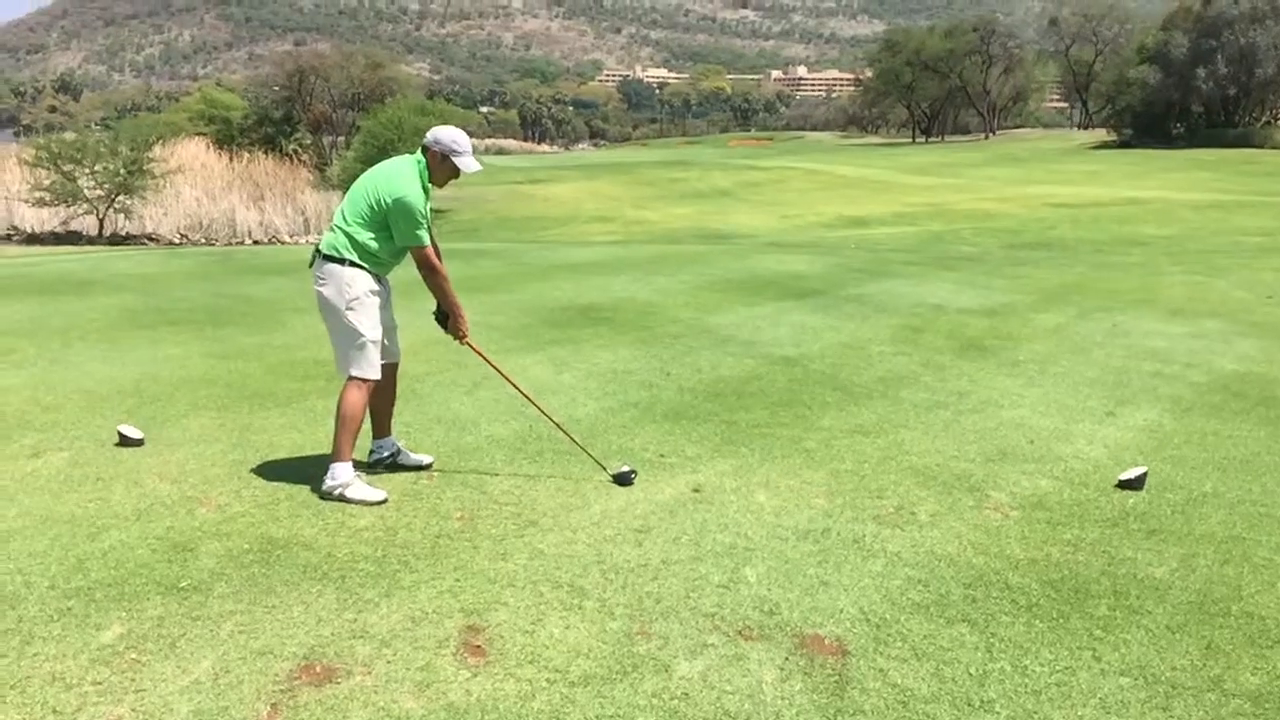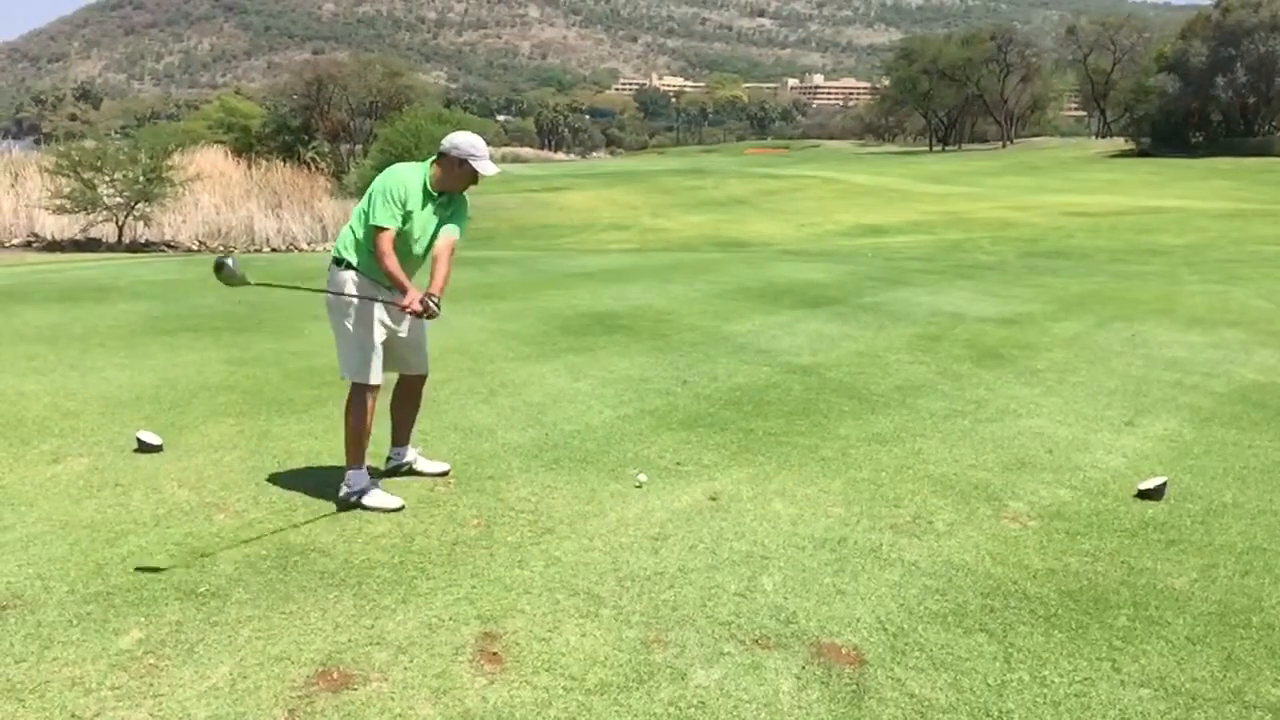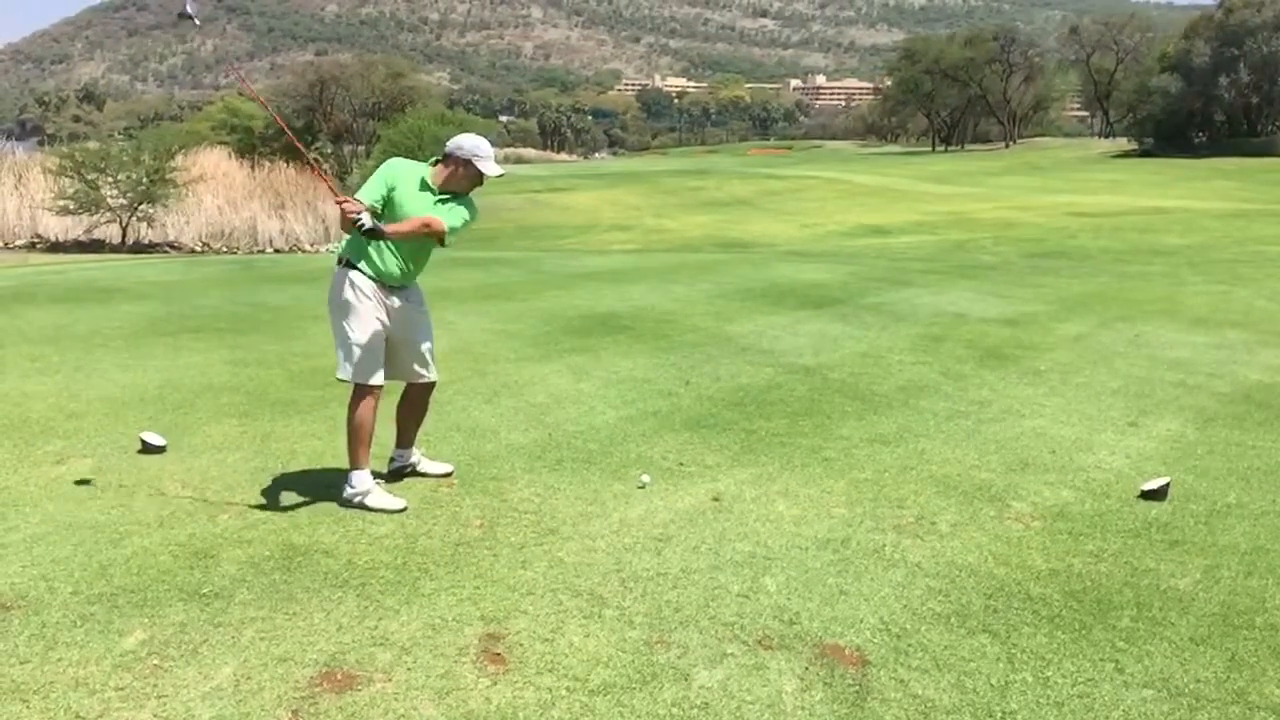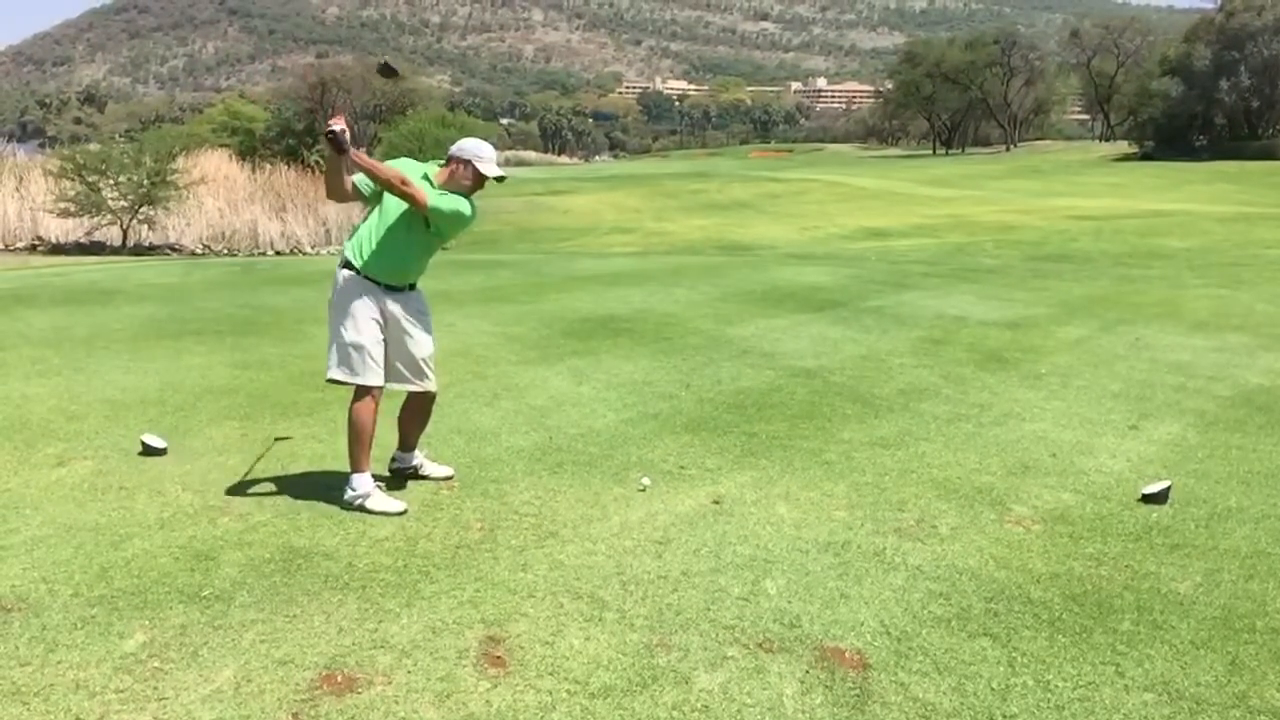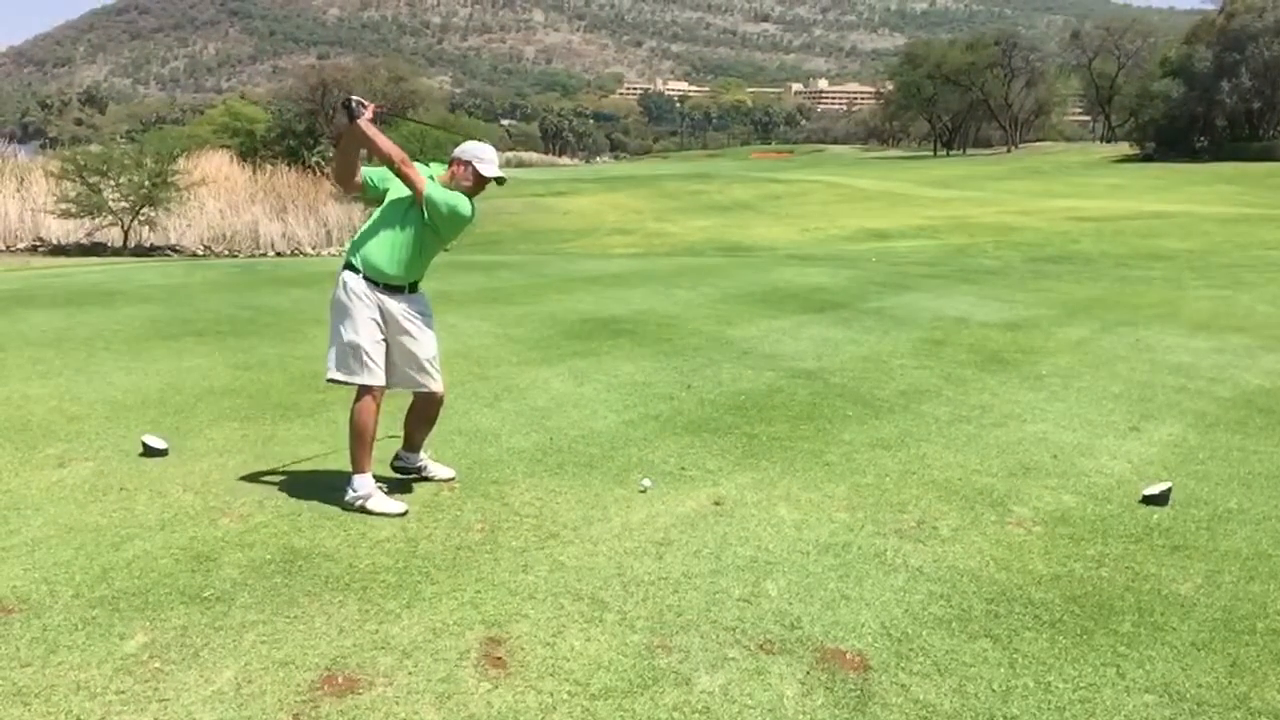
dt=1s
person 1, frame 1
left shoulder: (414, 174)
right shoulder: (405, 191)
left elbow: (431, 246)
right elbow: (427, 263)
left wrist: (444, 306)
right wrist: (455, 311)
left hip: (367, 274)
right hip: (347, 276)
left knee: (386, 362)
right knee: (363, 373)
left ankle: (383, 448)
right ankle: (338, 474)
person 1, frame 2
left shoulder: (457, 203)
right shoulder: (397, 180)
left elbow: (443, 251)
right elbow: (382, 247)
left wrist: (432, 296)
right wrist: (409, 290)
left hip: (397, 290)
right hip: (357, 281)
left knee: (414, 372)
right knee: (366, 380)
left ankle: (400, 455)
right ankle: (355, 480)
person 1, frame 3
left shoulder: (462, 207)
right shoulder: (397, 170)
left elbow: (425, 226)
right elbow: (350, 219)
left wrist: (380, 229)
right wrist: (353, 216)
left hip: (404, 290)
right hip: (360, 281)
left knee: (423, 378)
right knee: (368, 382)
left ankle: (404, 457)
right ankle: (358, 482)
person 1, frame 4
left shoulder: (461, 209)
right shoulder: (405, 165)
left elbow: (403, 188)
right elbow: (338, 192)
left wrist: (350, 151)
right wrist: (335, 152)
left hip: (404, 296)
right hip: (359, 285)
left knee: (425, 388)
right knee: (369, 386)
left ankle: (406, 458)
right ankle: (359, 485)
person 1, frame 5
left shoulder: (460, 208)
right shoulder: (417, 172)
left elbow: (401, 166)
right elbow: (347, 181)
left wrist: (364, 124)
right wrist: (351, 132)
left hip: (405, 299)
right hip: (361, 287)
left knee: (432, 391)
right knee: (371, 387)
left ankle: (410, 457)
right ankle: (360, 486)
